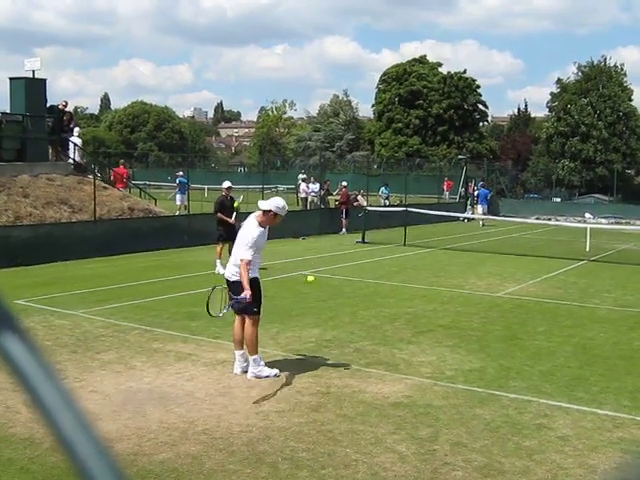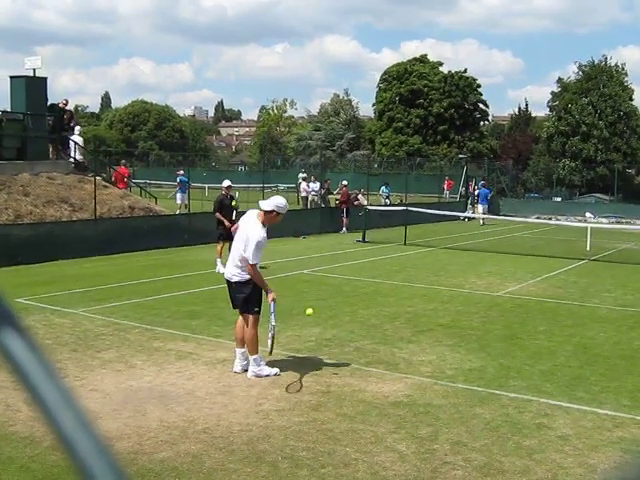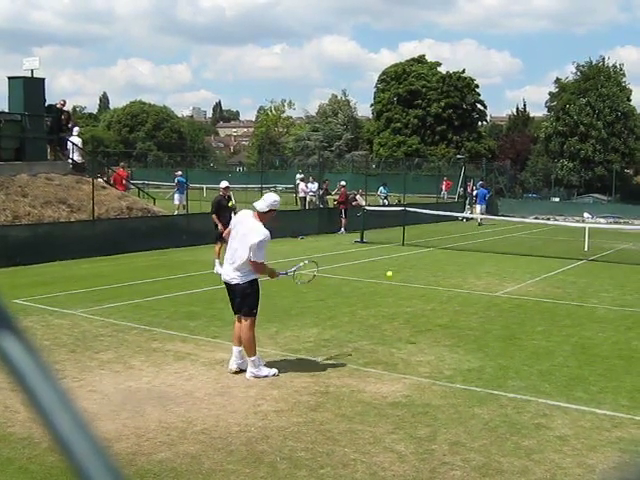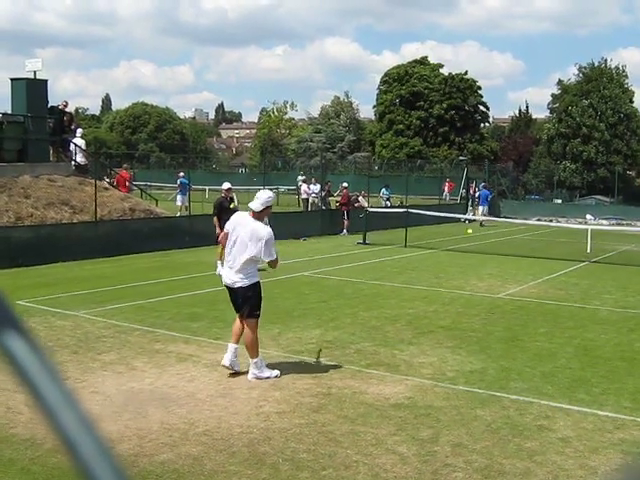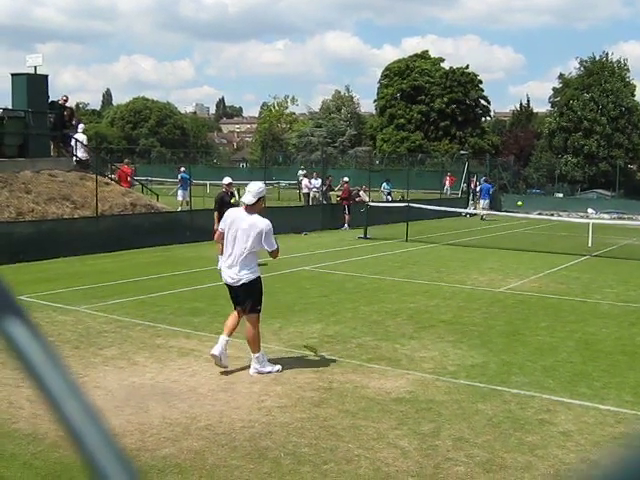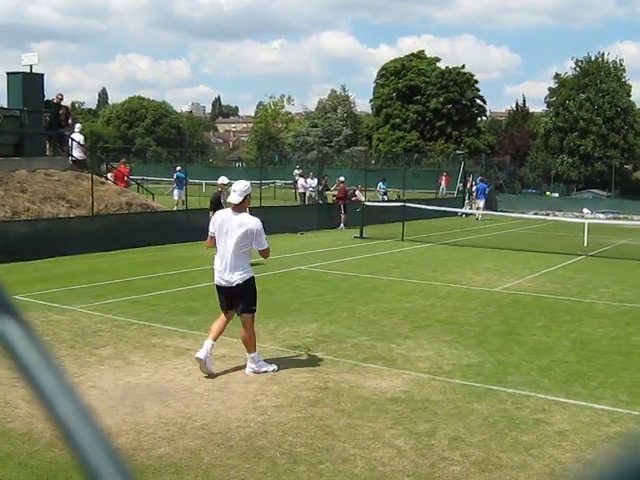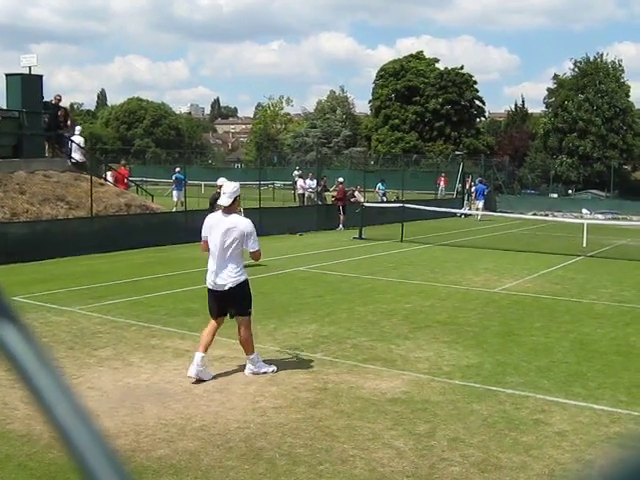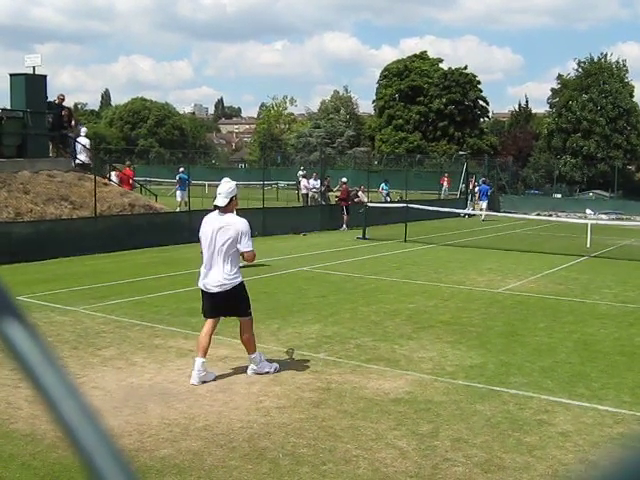
dt=0.1s
person 1, frame 1
left shoulder: (259, 217)
right shoulder: (253, 233)
right elbow: (244, 264)
right wrist: (247, 288)
left hip: (236, 276)
right hip: (243, 277)
left knee: (241, 317)
right knee: (252, 319)
left ankle: (240, 363)
right ankle: (255, 367)
person 1, frame 2
left shoulder: (251, 213)
right shoulder: (259, 235)
left elbow: (235, 228)
right elbow: (251, 268)
right wrist: (268, 291)
left hip: (232, 273)
right hip: (244, 277)
left knee: (243, 317)
right knee: (251, 319)
left ankle: (241, 361)
right ankle: (256, 366)
person 1, frame 3
left shoulder: (242, 215)
right shoulder: (262, 235)
left elbow: (226, 235)
right elbow: (258, 266)
right wrist: (271, 272)
left hip: (229, 275)
right hip: (244, 279)
left knee: (240, 317)
right knee: (248, 321)
left ankle: (237, 360)
right ankle: (254, 367)
person 1, frame 4
left shoulder: (236, 217)
right shoulder: (265, 233)
left elbow: (222, 240)
right elbow: (273, 264)
right wrist: (272, 252)
left hip: (229, 277)
right hip: (247, 281)
left knee: (242, 317)
right knee: (251, 323)
left ankle: (231, 356)
right ankle: (257, 368)
person 1, frame 5
left shoulder: (230, 214)
right shoulder: (263, 224)
left elbow: (218, 239)
right elbow: (274, 253)
right wrist: (271, 242)
left hip: (228, 274)
right hip: (248, 276)
left knee: (239, 311)
right knee: (252, 318)
left ankle: (221, 347)
right ankle: (258, 363)
person 1, frame 6
left shoulder: (218, 216)
right shoulder: (253, 223)
left elbow: (210, 243)
right elbow: (265, 253)
left hip: (221, 276)
right hip: (241, 277)
left knee: (226, 315)
right knee: (247, 320)
left ankle: (206, 350)
right ankle: (254, 363)
person 1, frame 7
left shoulder: (210, 219)
right shoulder: (245, 224)
left elbow: (205, 247)
right elbow: (256, 256)
left hip: (213, 280)
right hip: (235, 280)
left knee: (215, 321)
right knee: (243, 322)
left ankle: (197, 365)
right ankle: (253, 363)
person 1, frame 8
left shoulder: (207, 220)
right shoulder: (240, 224)
right elbow: (249, 258)
left hip: (208, 281)
right hip: (230, 282)
left knee: (210, 324)
right knee: (245, 321)
left ankle: (199, 370)
right ankle: (257, 363)
